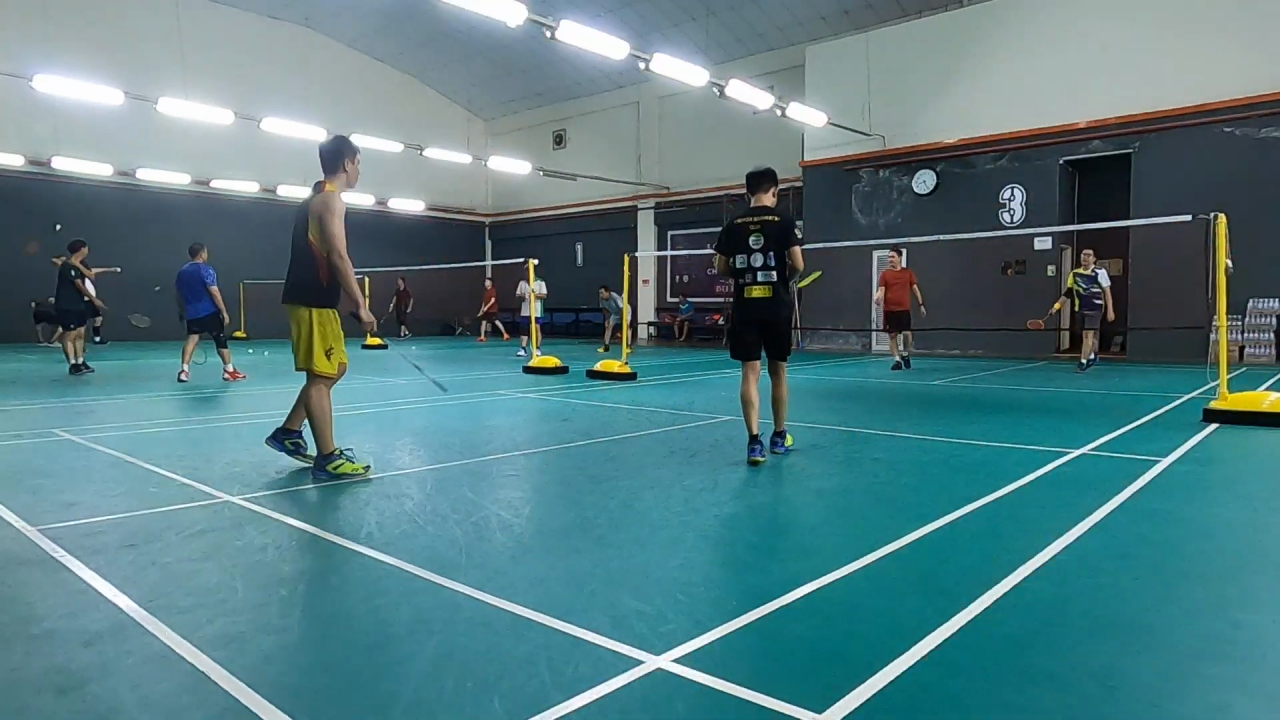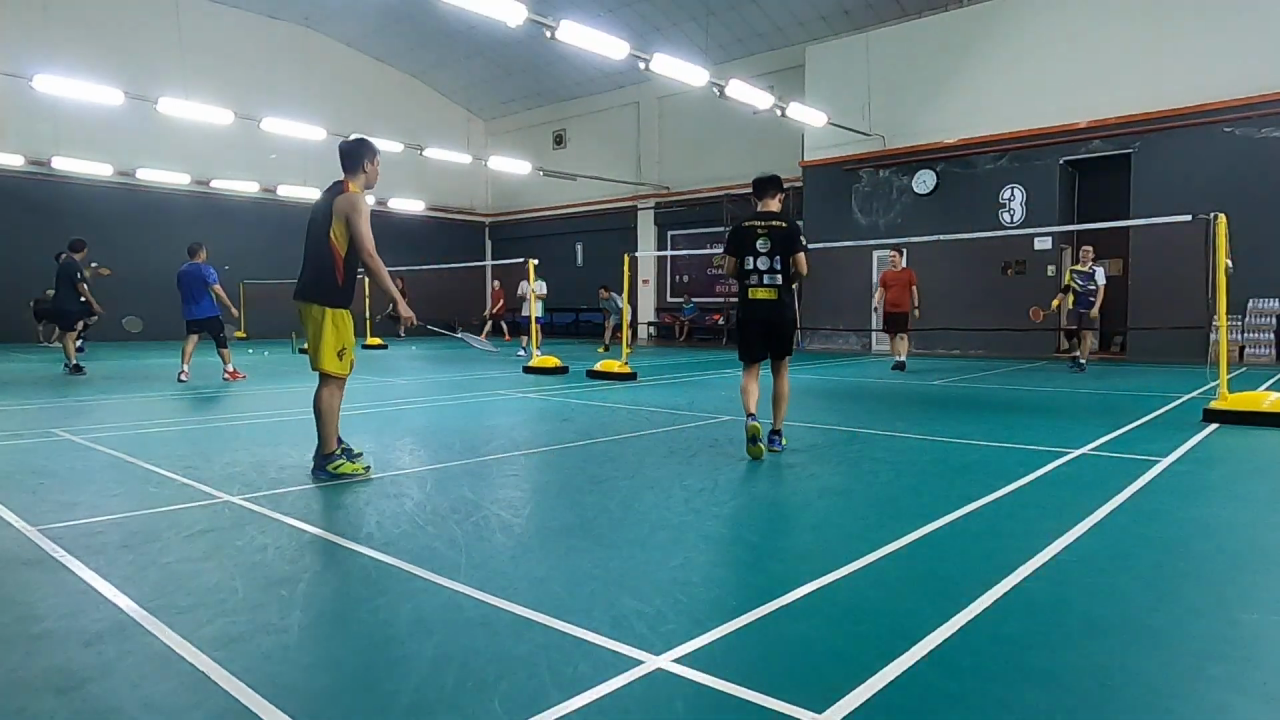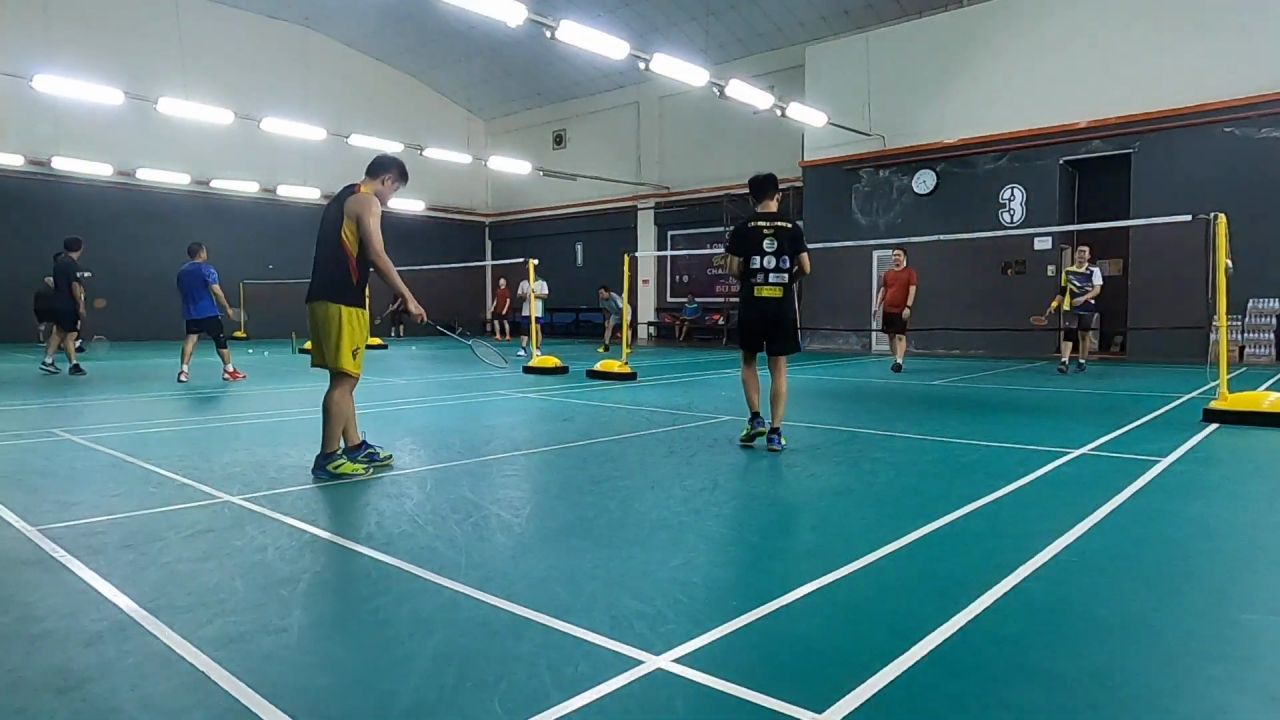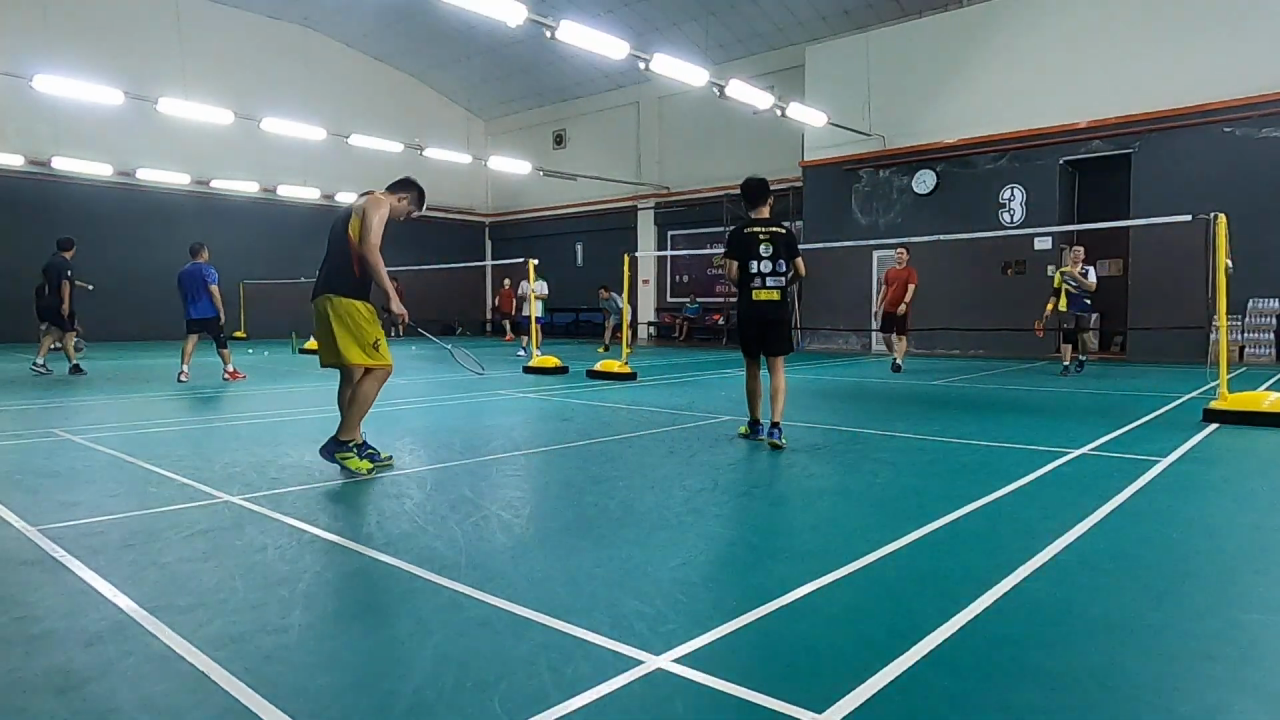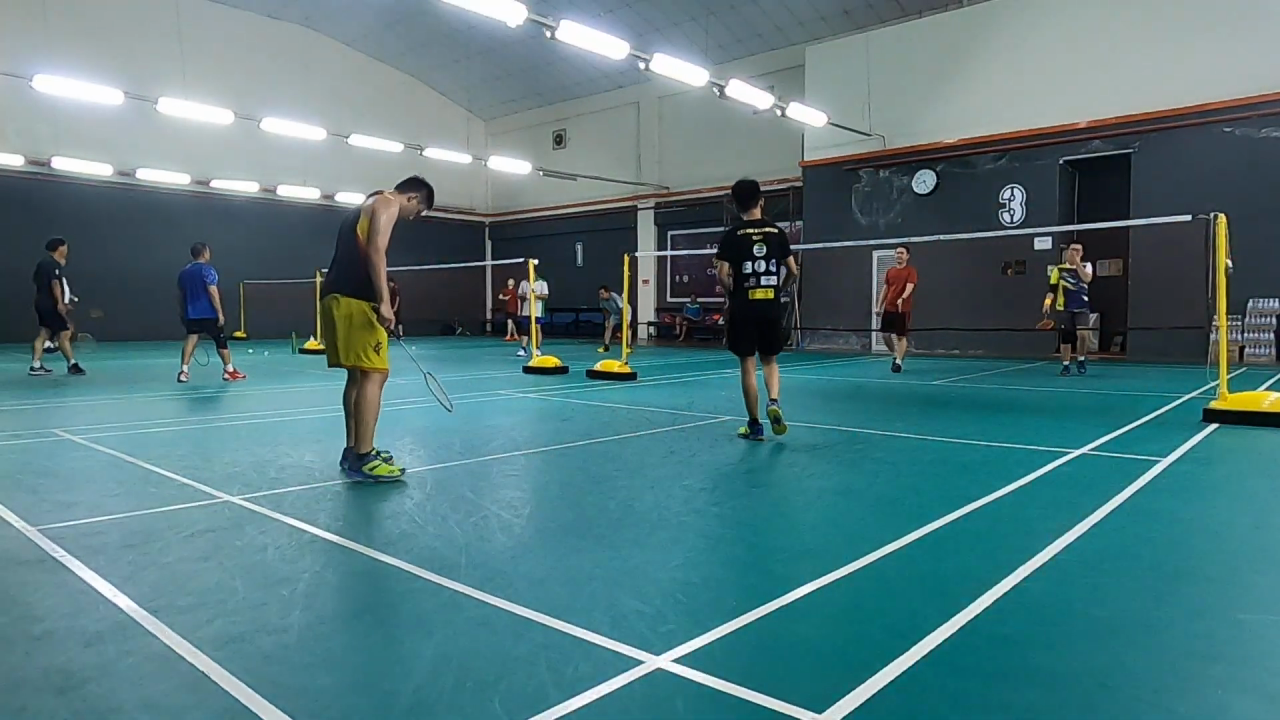
dt=0.2s
person 1, frame 1
left shoulder: (317, 199)
right shoulder: (331, 200)
right elbow: (339, 256)
left wrist: (352, 301)
right wrist: (361, 305)
left hip: (309, 300)
right hip: (314, 303)
left knee: (335, 367)
right knee: (322, 376)
left ankle: (288, 431)
right ankle: (327, 458)
person 1, frame 2
left shoulder: (330, 197)
right shoulder: (354, 199)
right elbow: (368, 257)
right wrist: (398, 301)
left hip: (314, 296)
right hip: (329, 301)
left knee: (336, 374)
right knee: (332, 377)
left ankle: (332, 443)
right ankle: (328, 459)
person 1, frame 3
left shoulder: (341, 200)
right shoulder: (367, 202)
right elbow: (377, 256)
right wrist: (408, 298)
left hip: (321, 298)
right hip: (341, 302)
left knee: (345, 376)
right knee: (344, 378)
left ankle: (354, 446)
right ankle: (330, 457)
person 1, frame 4
left shoulder: (360, 205)
right shoulder: (378, 203)
right elbow: (370, 252)
right wrist: (392, 298)
left hip: (328, 296)
right hip: (346, 298)
left knee: (353, 373)
right knee: (379, 367)
left ankle: (353, 445)
right ankle: (341, 442)
person 1, frame 5
left shoulder: (367, 206)
right shoulder: (387, 204)
right elbow: (375, 253)
right wrist: (384, 301)
left hip: (335, 296)
right hip: (353, 299)
left knee: (359, 375)
right knee: (373, 374)
left ankle: (355, 450)
right ankle: (363, 459)
person 2, frame 1
left shoulder: (733, 225)
right shoulder: (783, 221)
left elbow: (721, 268)
right elbow: (798, 265)
right wrist: (783, 277)
left hip: (744, 307)
right hip: (776, 307)
left knee: (749, 373)
right knee: (778, 370)
left ankle: (754, 441)
right ankle: (780, 435)
person 2, frame 2
left shoulder: (740, 229)
right shoulder: (789, 227)
left elbow: (729, 269)
right elbow: (801, 270)
left hip: (750, 308)
right hip: (780, 308)
left knee: (750, 370)
right knee: (780, 370)
left ankle: (751, 418)
right ankle: (776, 434)
person 2, frame 3
left shoulder: (742, 229)
right shoulder: (791, 228)
left elbow: (734, 269)
right elbow: (805, 268)
left hip: (751, 305)
right hip: (782, 306)
left knee: (748, 362)
right knee: (778, 370)
left ankle: (755, 418)
right ankle: (775, 432)
person 2, frame 4
left shoulder: (739, 234)
right shoulder: (785, 233)
left elbow: (732, 274)
right elbow: (800, 272)
left hip: (750, 309)
right hip: (778, 308)
left knee: (752, 366)
right knee: (776, 368)
left ankle: (755, 424)
right ankle: (775, 425)
person 2, frame 5
left shoulder: (732, 236)
right shoulder: (777, 233)
left elbow: (722, 275)
right elbow: (792, 271)
left wrist: (734, 297)
left hip: (744, 308)
right hip: (771, 307)
left knee: (748, 366)
right knee: (770, 361)
left ankle: (755, 424)
right ankle: (774, 404)
